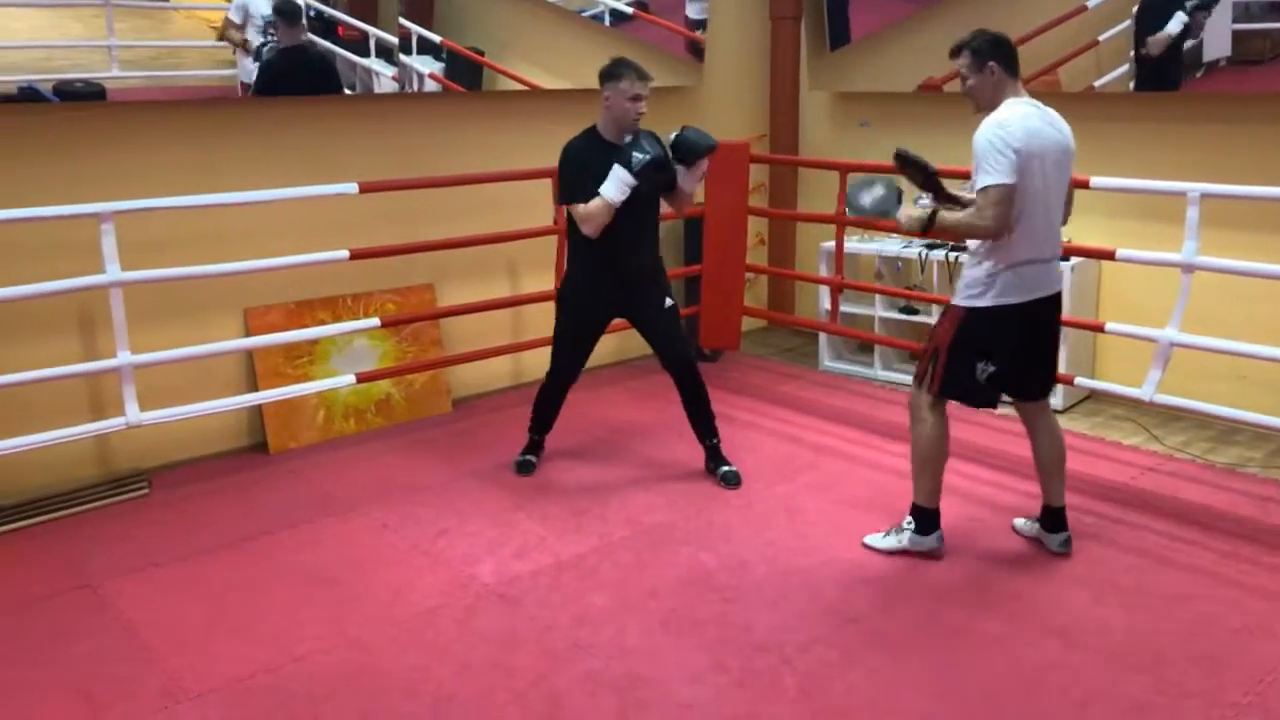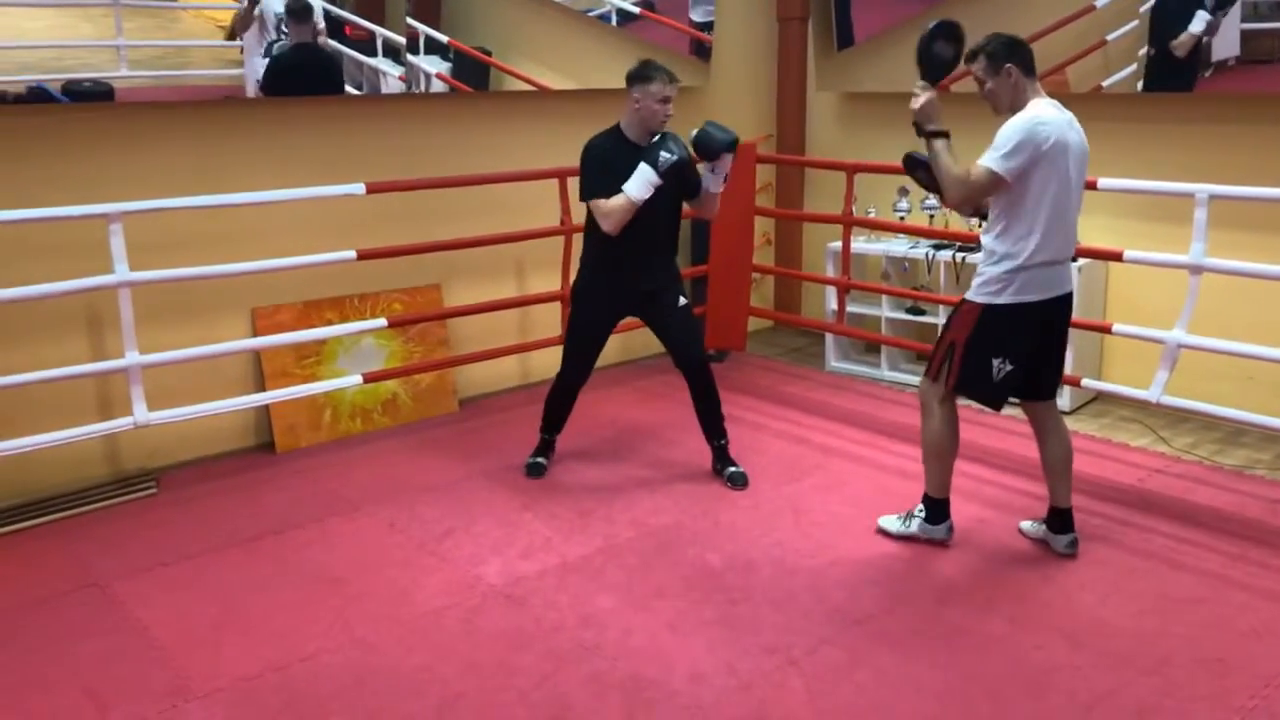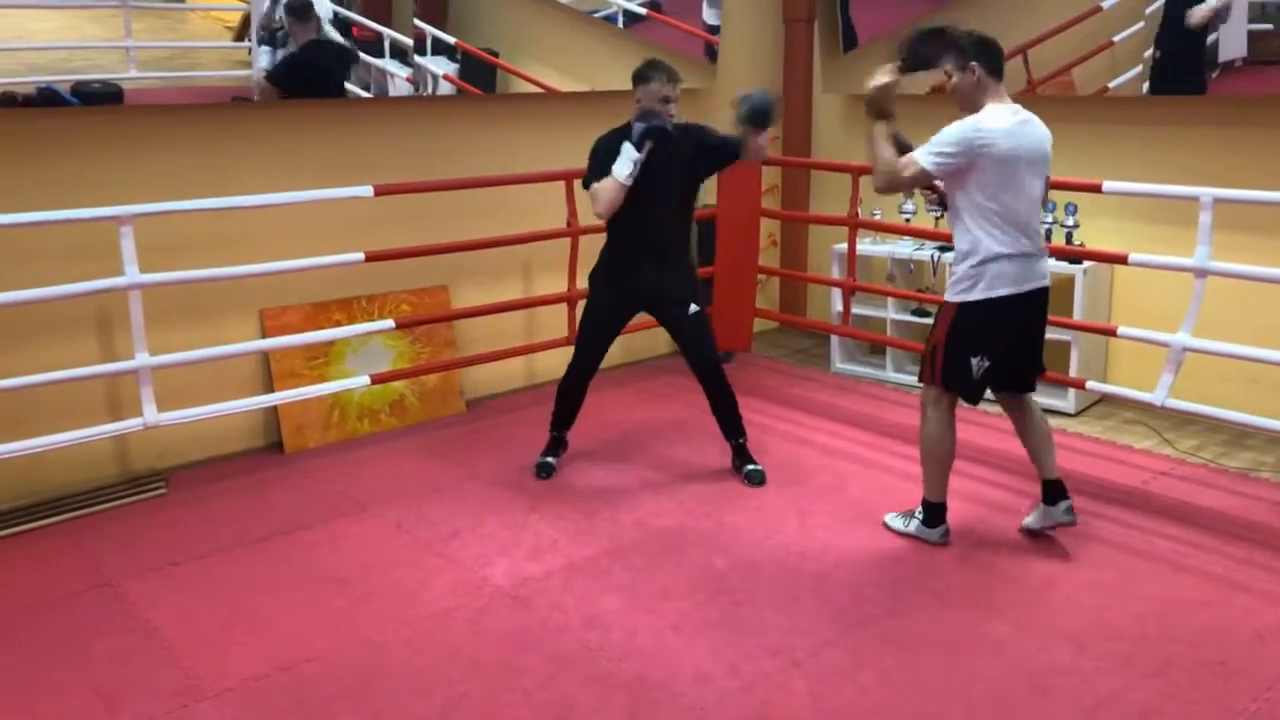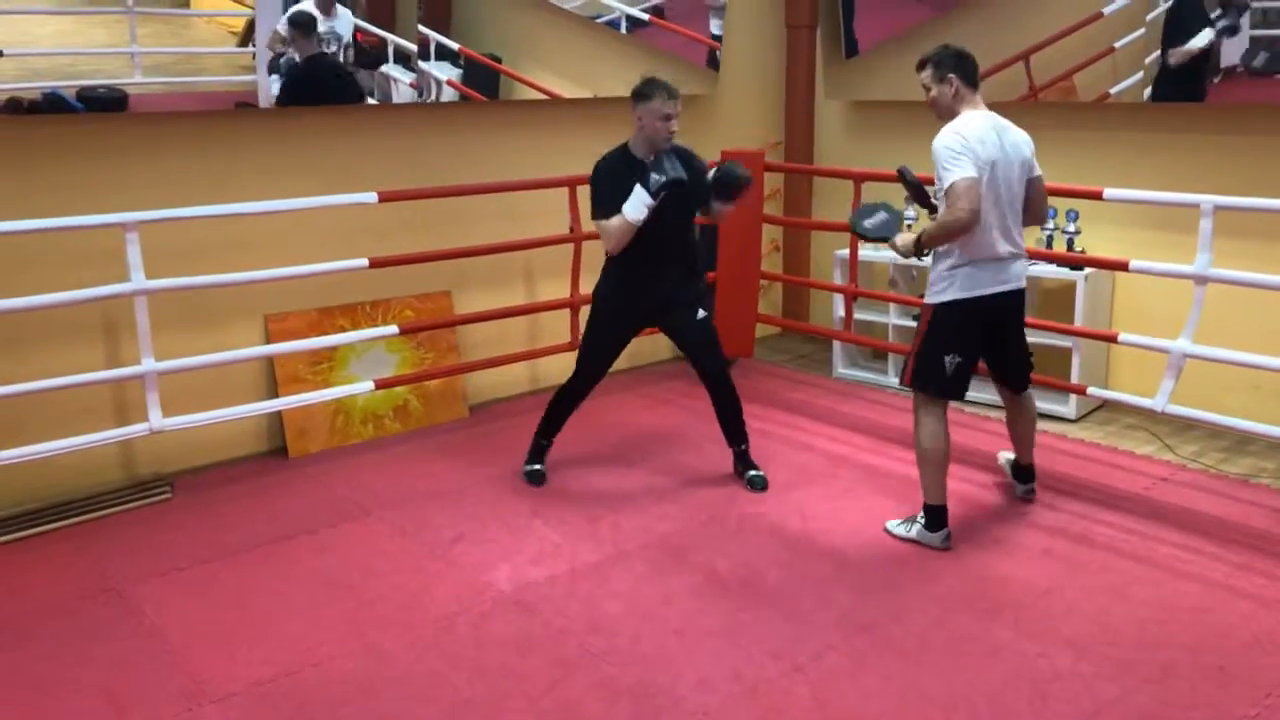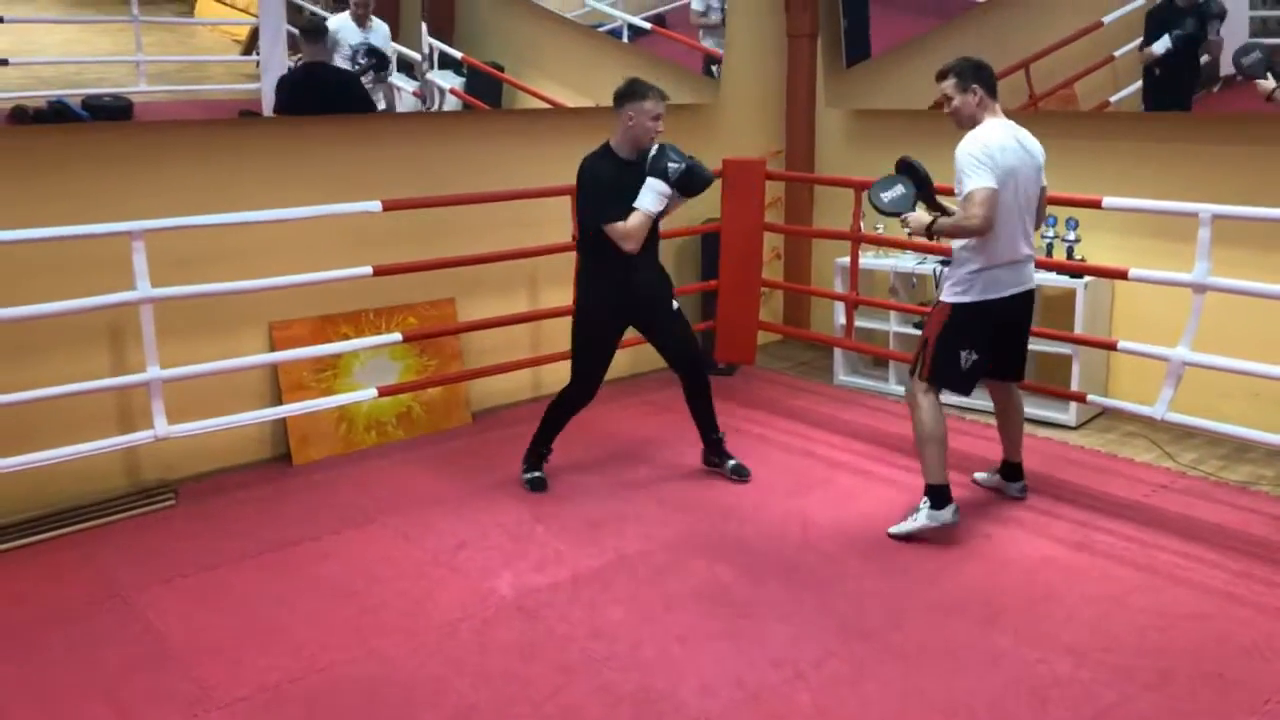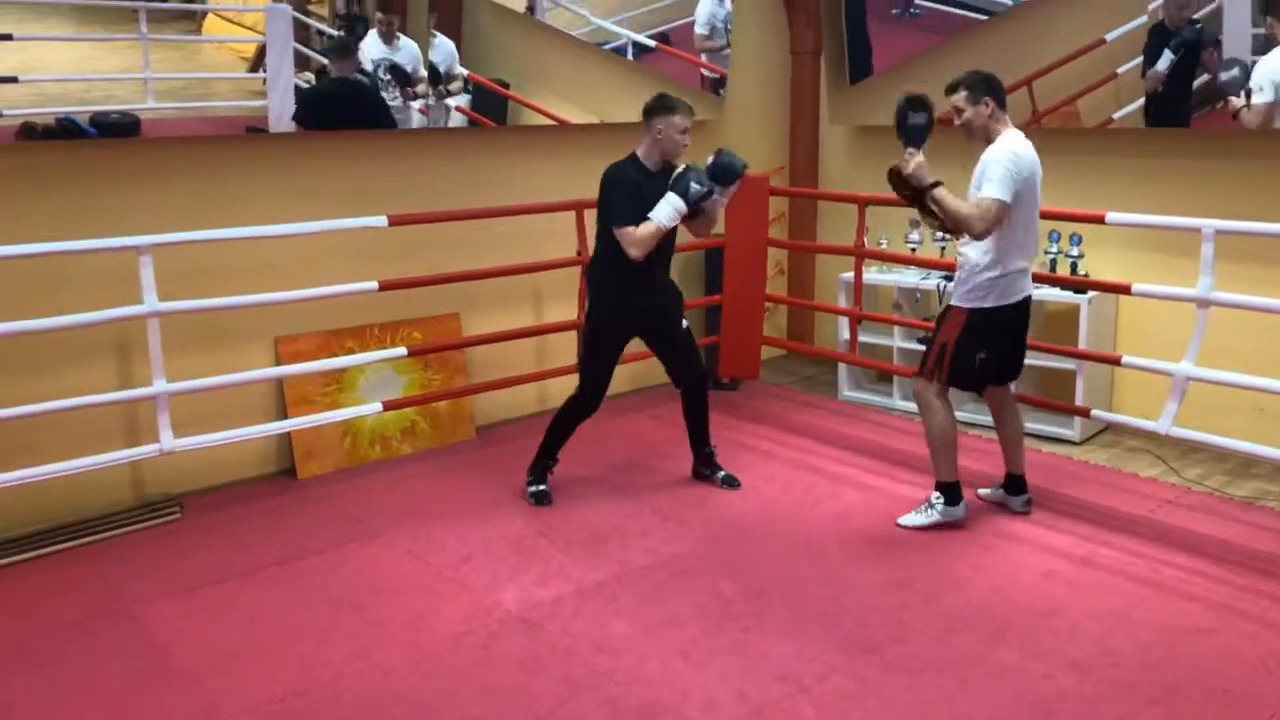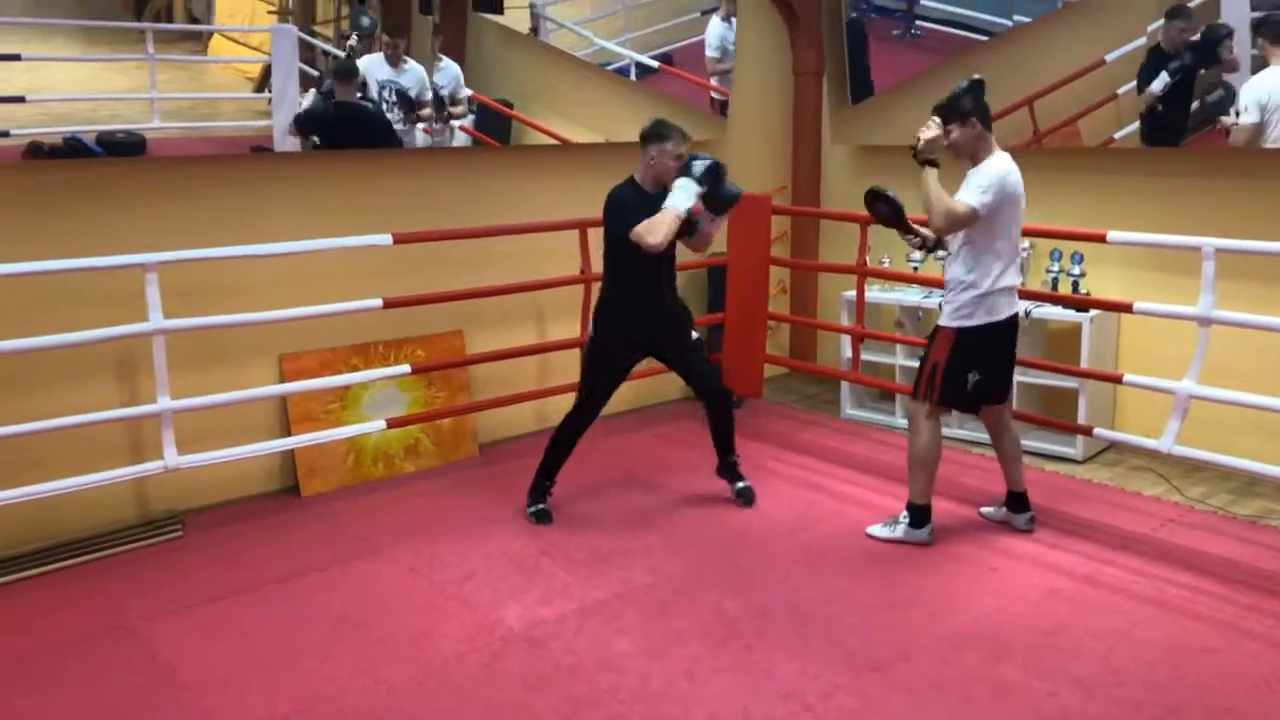
dt=0.3s
person 1, frame 1
left shoulder: (997, 129)
right shoulder: (1057, 126)
left elbow: (992, 223)
left wrist: (929, 219)
left hip: (990, 295)
right hip: (1042, 290)
left knee: (927, 398)
right knee: (1035, 405)
left ankle: (923, 525)
right ankle: (1054, 523)
person 1, frame 2
left shoulder: (1028, 127)
right shoulder: (1068, 125)
left elbow: (960, 193)
left wrist: (932, 128)
right wrist: (986, 202)
left hip: (1005, 294)
right hip: (1053, 290)
left knee: (936, 391)
right knee: (1041, 404)
left ankle: (934, 514)
right ankle: (1060, 524)
person 1, frame 3
left shoulder: (973, 132)
right shoulder: (1036, 129)
left elbow: (889, 180)
left wrist: (879, 113)
left hip: (982, 291)
right hip: (1030, 285)
left knee: (937, 397)
right knee: (1016, 395)
left ankle: (932, 516)
right ankle: (1054, 499)
person 1, frame 4
left shoulder: (954, 137)
right shoulder: (1017, 137)
left elbow: (962, 215)
right elbow: (1037, 212)
left wrist: (917, 241)
left hip: (958, 291)
right hip: (1009, 285)
left knee: (929, 401)
right knee: (1014, 386)
left ankle: (933, 521)
right ankle: (1024, 472)
person 1, frame 5
left shoulder: (976, 145)
right shoulder: (1030, 144)
left elbow: (977, 221)
left wrist: (930, 225)
left hip: (974, 291)
right hip: (1018, 286)
left knee: (923, 387)
right knee: (1004, 382)
left ankle: (937, 501)
right ankle: (1012, 474)
person 1, frame 6
left shoulder: (1002, 154)
right shoulder: (1018, 150)
left elbow: (981, 225)
left wrist: (928, 183)
right wrist: (952, 218)
left hip: (982, 298)
right hip: (1009, 295)
left knee: (929, 387)
right knee: (997, 391)
left ankle: (948, 498)
right ankle: (1015, 488)
person 1, frame 7
left shoulder: (992, 174)
right shoulder: (996, 171)
left elbow: (945, 218)
left wrist: (928, 161)
right wrist: (935, 241)
left hip: (971, 317)
right hip: (997, 313)
left knee: (923, 409)
right knee: (994, 408)
left ankle: (917, 519)
right ankle: (1018, 505)
person 2, frame 1
left shoulder: (651, 144)
right shoulder: (578, 152)
left elbow: (678, 205)
right elbow: (589, 224)
left wrist: (691, 173)
right wrist: (624, 173)
left hip: (646, 280)
right hip: (590, 285)
left knee: (683, 363)
right knee: (563, 371)
left ankle: (714, 451)
right ankle: (534, 442)
person 2, frame 2
left shoulder: (669, 150)
right shoulder: (601, 150)
left elbow: (706, 210)
right elbow: (609, 221)
left wrist: (717, 168)
right wrist: (650, 171)
left hip: (660, 280)
right hip: (603, 283)
left knee: (696, 363)
right knee: (574, 371)
left ankle: (720, 452)
right ankle: (545, 442)
person 2, frame 3
left shoulder: (689, 139)
right shoulder: (610, 145)
left elbow: (751, 152)
right elbow: (602, 208)
left wrist: (755, 127)
right wrist: (633, 149)
left hip: (674, 278)
right hip: (618, 277)
left knee: (708, 366)
right knee: (582, 364)
left ankle: (740, 449)
right ankle: (556, 442)
person 2, frame 4
left shoulder: (683, 159)
right shoulder: (610, 169)
left elbow: (715, 210)
right elbow: (611, 242)
left wrist: (724, 191)
right wrist: (646, 193)
left hip: (680, 292)
right hip: (623, 294)
left knee: (716, 373)
right knee: (585, 377)
left ankle: (742, 456)
right ankle: (539, 447)
person 2, frame 5
left shoulder: (650, 159)
right shoulder: (595, 170)
right elbow: (628, 240)
left wrist: (678, 191)
right wrist: (657, 185)
left hip: (650, 287)
right hip: (603, 297)
left knee: (693, 364)
right knee: (583, 387)
left ankle: (715, 448)
right ankle: (535, 456)
person 2, frame 6
left shoulder: (671, 176)
right shoulder: (621, 177)
left elbow: (702, 228)
right elbow: (635, 247)
left wrist: (721, 189)
right wrist: (674, 199)
left hip: (659, 299)
right hip: (614, 304)
left knee: (694, 379)
right knee: (590, 395)
left ankle: (704, 460)
right ankle: (540, 468)
person 2, frame 7
left shoulder: (671, 194)
right shoulder: (623, 199)
left elbow: (697, 244)
right elbow: (654, 240)
left wrist: (715, 212)
right wrist: (686, 190)
left hip: (667, 317)
right hip: (620, 324)
left knee: (716, 392)
right knee: (586, 409)
left ankle: (729, 468)
right ankle: (540, 488)
